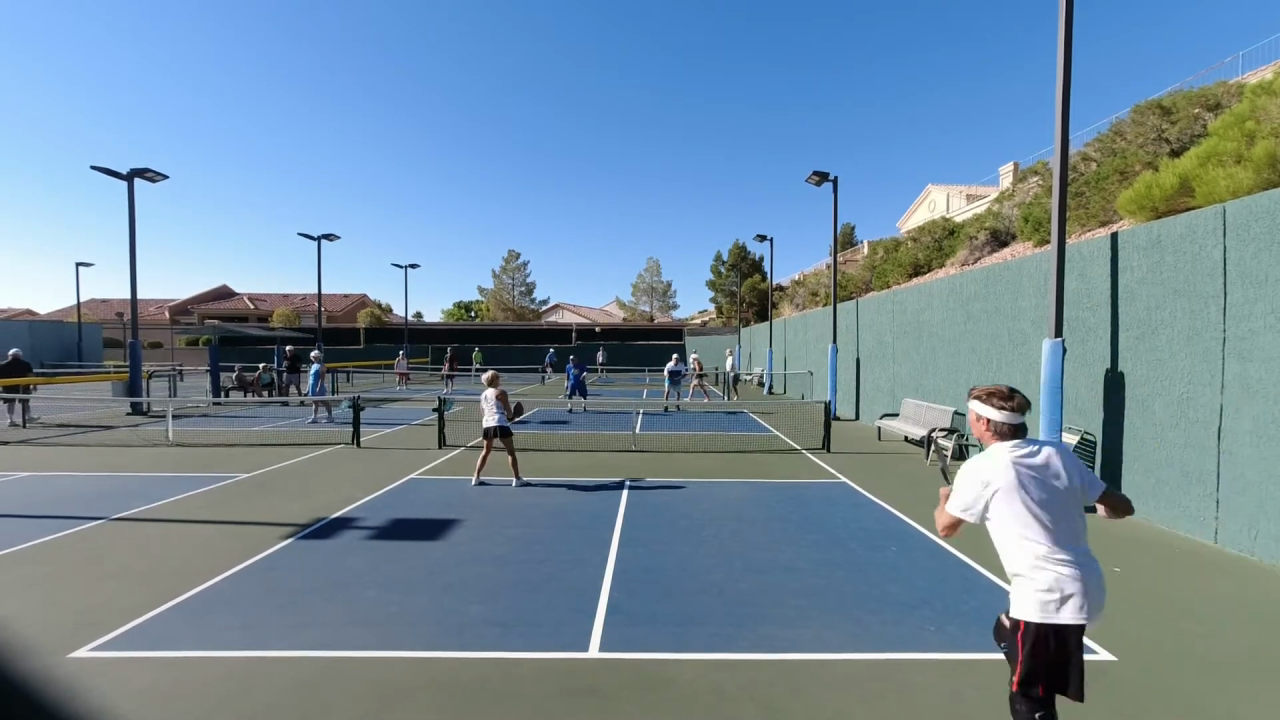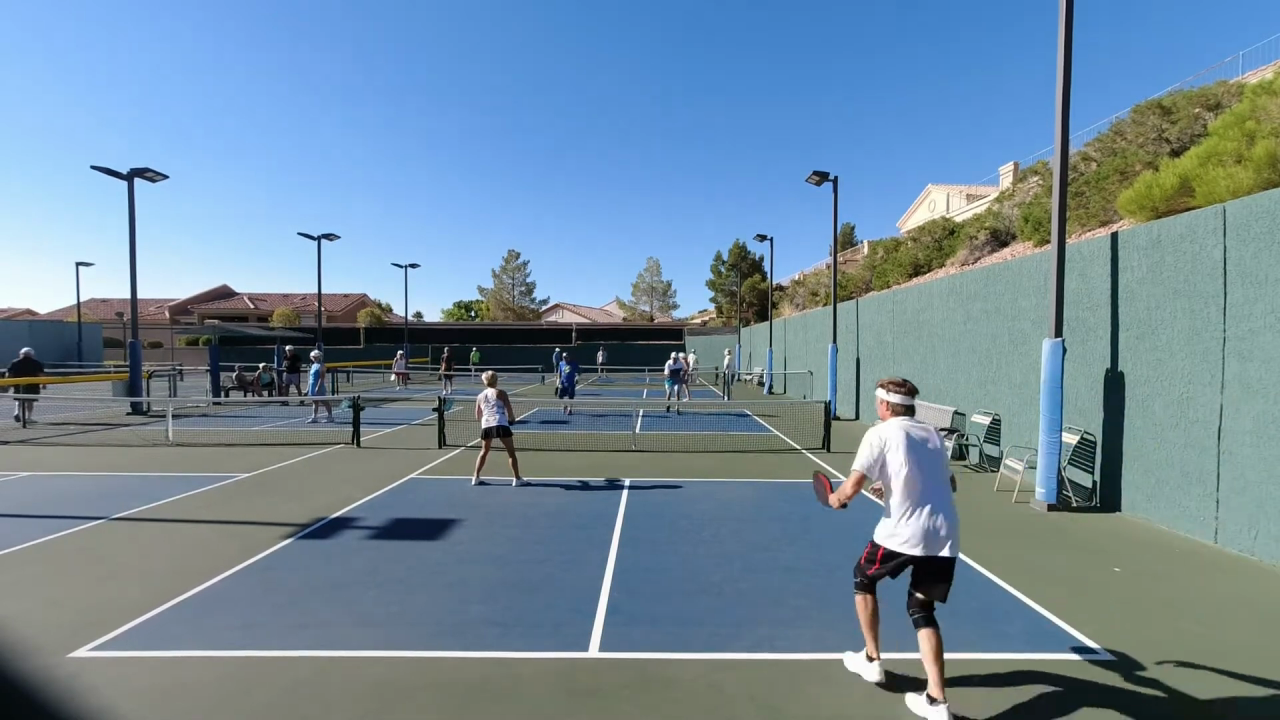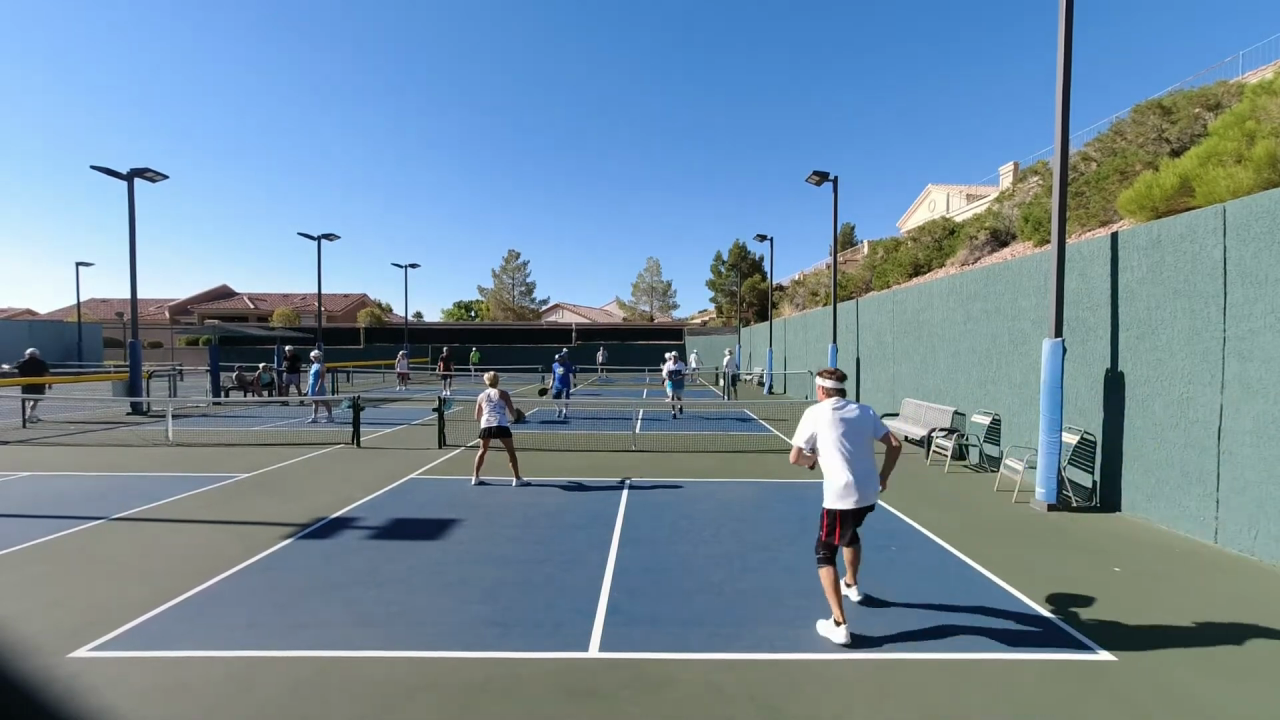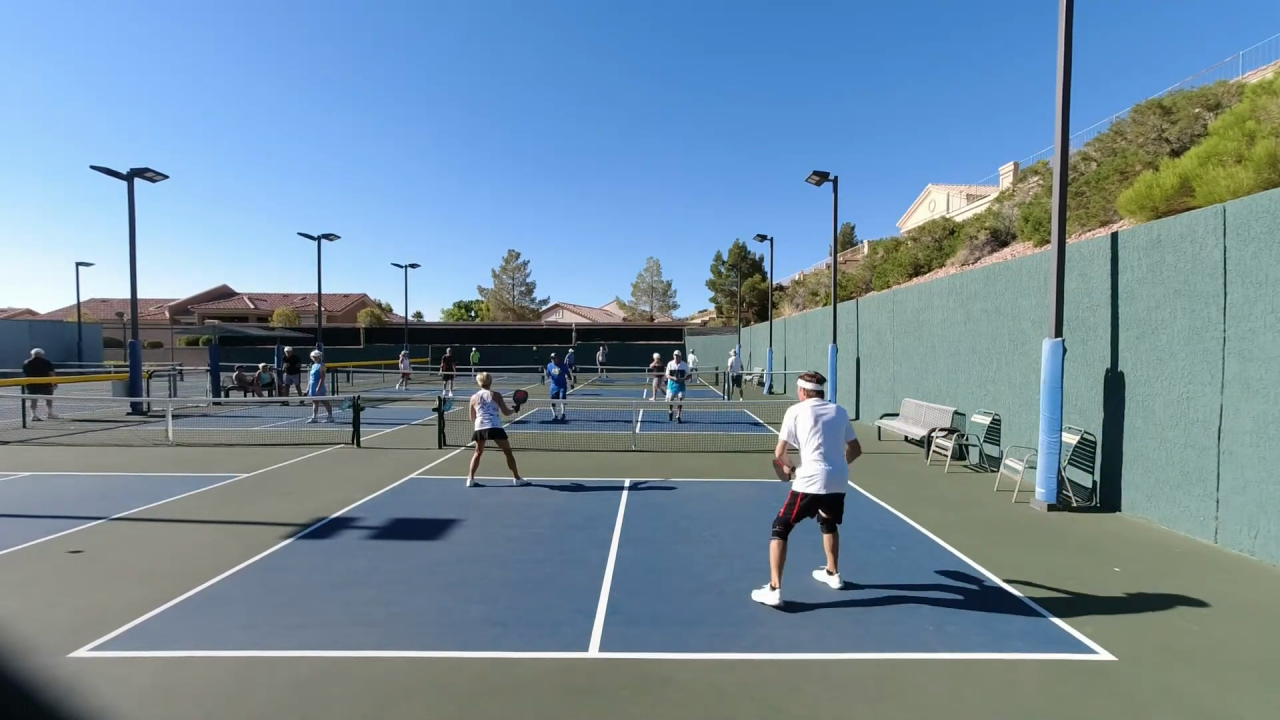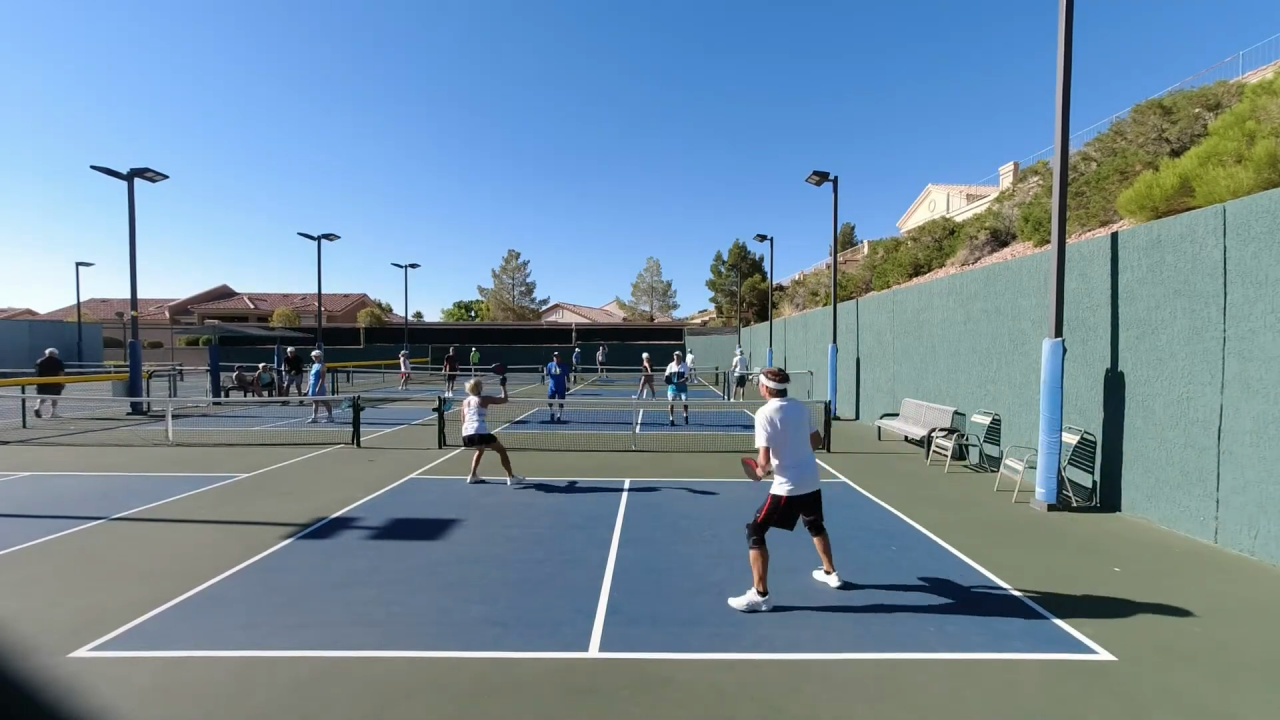
dt=0.4s
person 1, frame 1
left shoulder: (980, 468)
right shoulder: (1059, 455)
left elbow: (945, 527)
right elbow: (1121, 508)
left wrist: (944, 498)
left hip: (1045, 600)
right hip: (1085, 591)
right knee: (1007, 635)
person 1, frame 2
left shoulder: (880, 434)
right shoulder: (933, 435)
left elbow: (851, 489)
left wrist: (835, 498)
left hip: (902, 534)
right hip: (945, 538)
left knee: (864, 580)
right knee: (921, 611)
left ankle: (871, 660)
person 1, frame 3
left shoulder: (814, 414)
right shoulder: (865, 411)
left elbow: (794, 457)
right elbow: (894, 445)
left wrist: (812, 458)
right wrist: (883, 476)
left hip: (840, 493)
right hip: (868, 491)
left knee: (825, 555)
right knee: (848, 535)
left ankle: (838, 624)
right ankle: (851, 585)
person 1, frame 4
left shoulder: (796, 411)
right shoulder: (840, 412)
left elbow: (780, 453)
right elbow: (855, 450)
left wrist: (790, 467)
left hip: (811, 480)
right hip: (838, 482)
left knee: (780, 529)
right knee: (827, 522)
left ankle: (775, 588)
right ankle: (832, 573)
person 1, frame 5
left shoulder: (765, 413)
right shoulder: (800, 408)
left elbow: (763, 460)
right elbow: (817, 441)
left wrist: (763, 470)
left hip: (788, 484)
right hip: (811, 479)
left knee: (755, 532)
right knee: (815, 524)
left ankle: (761, 594)
right ankle: (830, 572)
